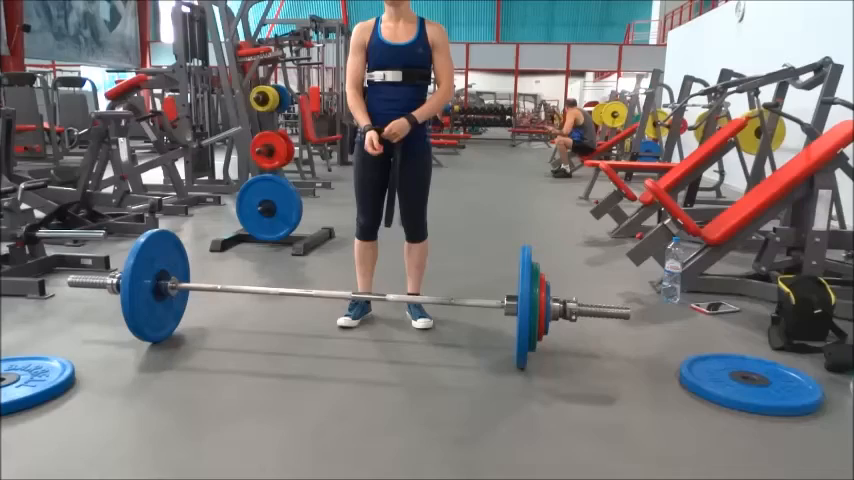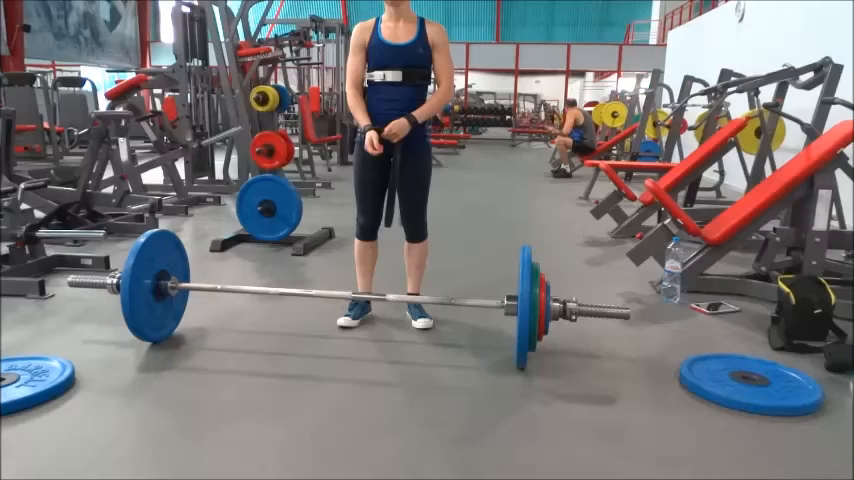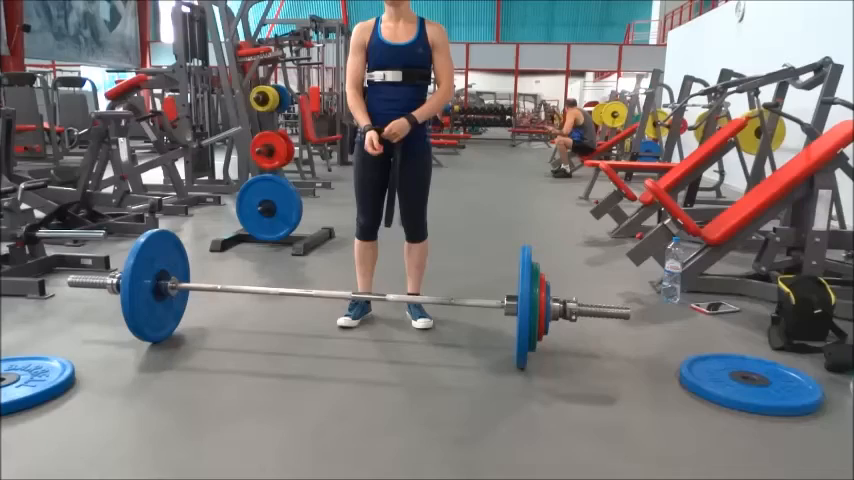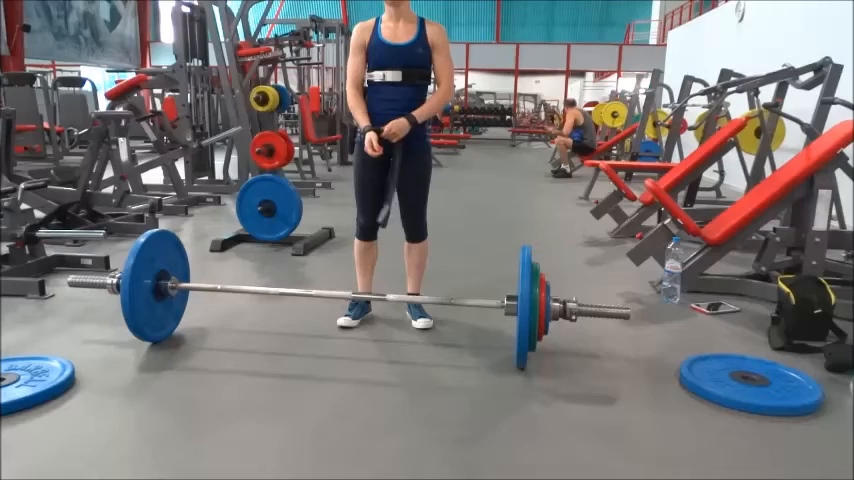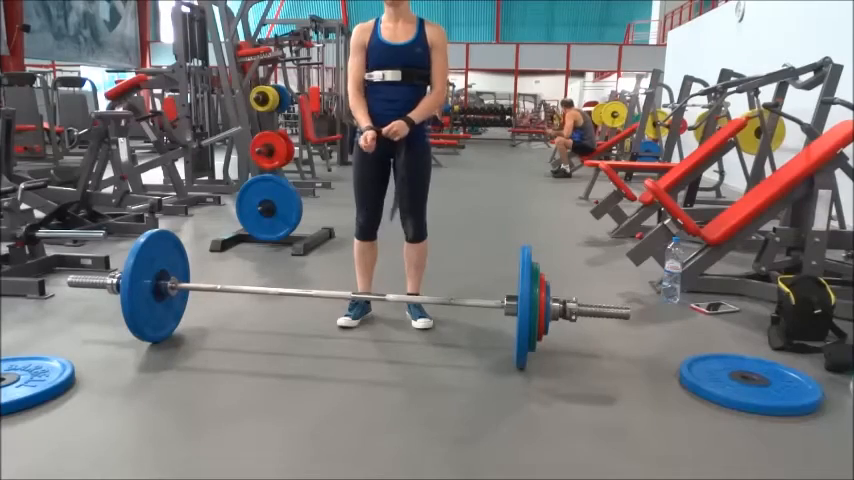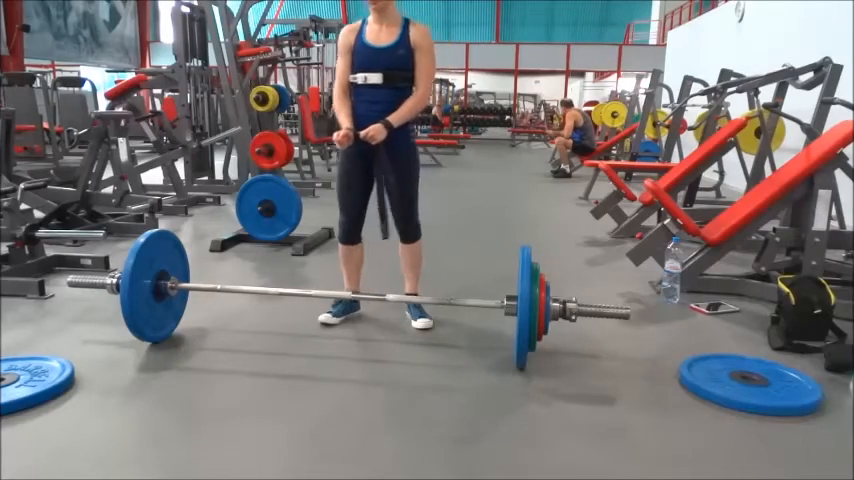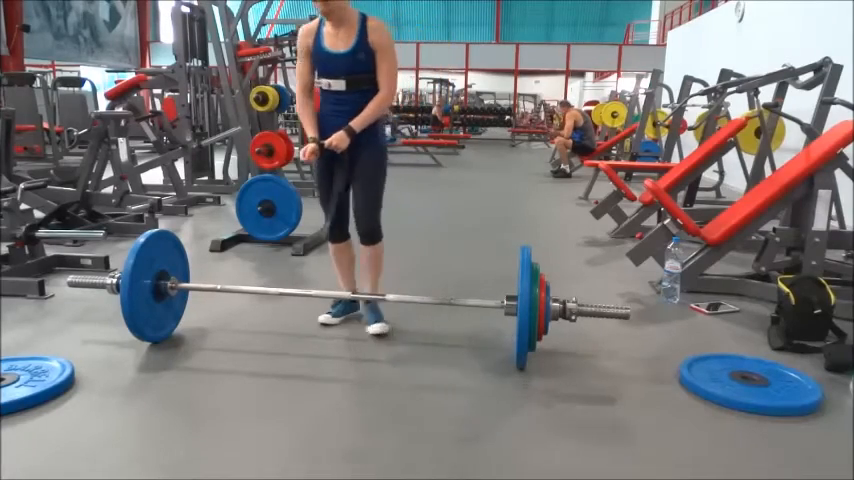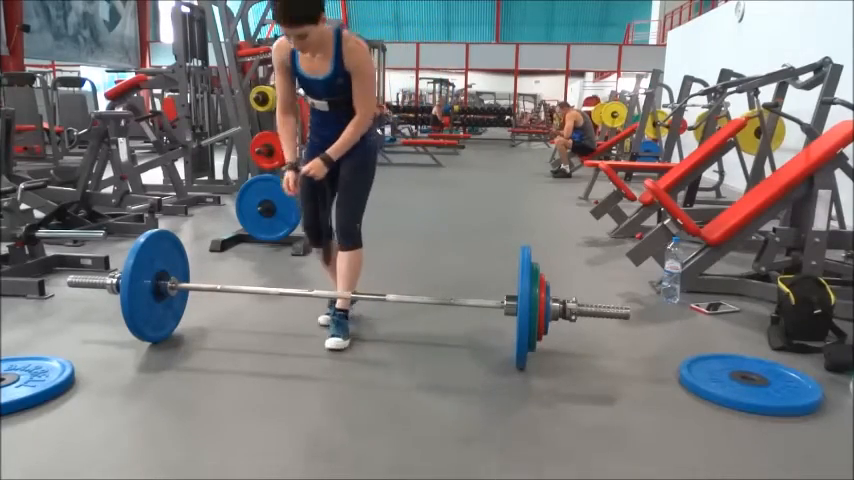
dt=0.4s
person 1, frame 1
left shoulder: (432, 32)
right shoulder: (363, 31)
left elbow: (446, 88)
right elbow: (352, 88)
left wrist: (410, 120)
right wrist: (367, 128)
left hip: (413, 141)
right hip: (371, 139)
left knee: (414, 222)
right knee: (366, 221)
left ankle: (414, 300)
right ankle: (362, 299)
person 1, frame 2
left shoulder: (432, 32)
right shoulder: (364, 31)
left elbow: (446, 88)
right elbow: (353, 88)
left wrist: (410, 120)
right wrist: (367, 128)
left hip: (413, 140)
right hip: (371, 139)
left knee: (414, 222)
right knee: (367, 221)
left ankle: (414, 300)
right ankle: (362, 298)
person 1, frame 3
left shoulder: (432, 32)
right shoulder: (364, 31)
left elbow: (446, 88)
right elbow: (352, 88)
left wrist: (411, 120)
right wrist: (367, 128)
left hip: (413, 140)
right hip: (371, 139)
left knee: (414, 222)
right knee: (367, 221)
left ankle: (413, 300)
right ankle: (362, 299)
person 1, frame 4
left shoulder: (432, 32)
right shoulder: (363, 31)
left elbow: (445, 88)
right elbow: (352, 88)
left wrist: (410, 120)
right wrist: (367, 129)
left hip: (413, 139)
right hip: (371, 138)
left knee: (414, 222)
right knee: (366, 220)
left ankle: (413, 301)
right ankle: (362, 299)
person 1, frame 5
left shoulder: (432, 33)
right shoulder: (363, 32)
left elbow: (439, 90)
right elbow: (354, 89)
left wrist: (408, 122)
right wrist: (366, 127)
left hip: (412, 138)
right hip: (370, 137)
left knee: (414, 221)
right knee: (366, 221)
left ankle: (413, 300)
right ankle: (362, 298)
person 1, frame 6
left shoulder: (416, 34)
right shoulder: (350, 34)
left elbow: (423, 92)
right elbow: (341, 90)
left wrist: (386, 125)
right wrist: (347, 127)
left hip: (397, 140)
right hip: (356, 140)
left knee: (406, 221)
right knee: (348, 223)
left ankle: (412, 299)
right ankle: (350, 296)
person 1, frame 7
left shoulder: (374, 31)
right shoulder: (308, 34)
left elbow: (387, 92)
right elbow: (303, 92)
left wrist: (349, 131)
right wrist: (312, 137)
left hip: (366, 139)
right hip: (327, 138)
left knee: (367, 222)
right knee: (334, 223)
left ankle: (371, 301)
right ankle: (348, 296)
person 1, frame 8
left shoulder: (352, 49)
right shoulder: (282, 51)
left elbow: (365, 115)
right elbow: (286, 111)
left wrist: (327, 160)
right wrist: (291, 163)
left hip: (357, 144)
right hip: (318, 140)
left knee: (347, 227)
right knee: (313, 225)
left ankle: (341, 313)
right ankle: (343, 291)
